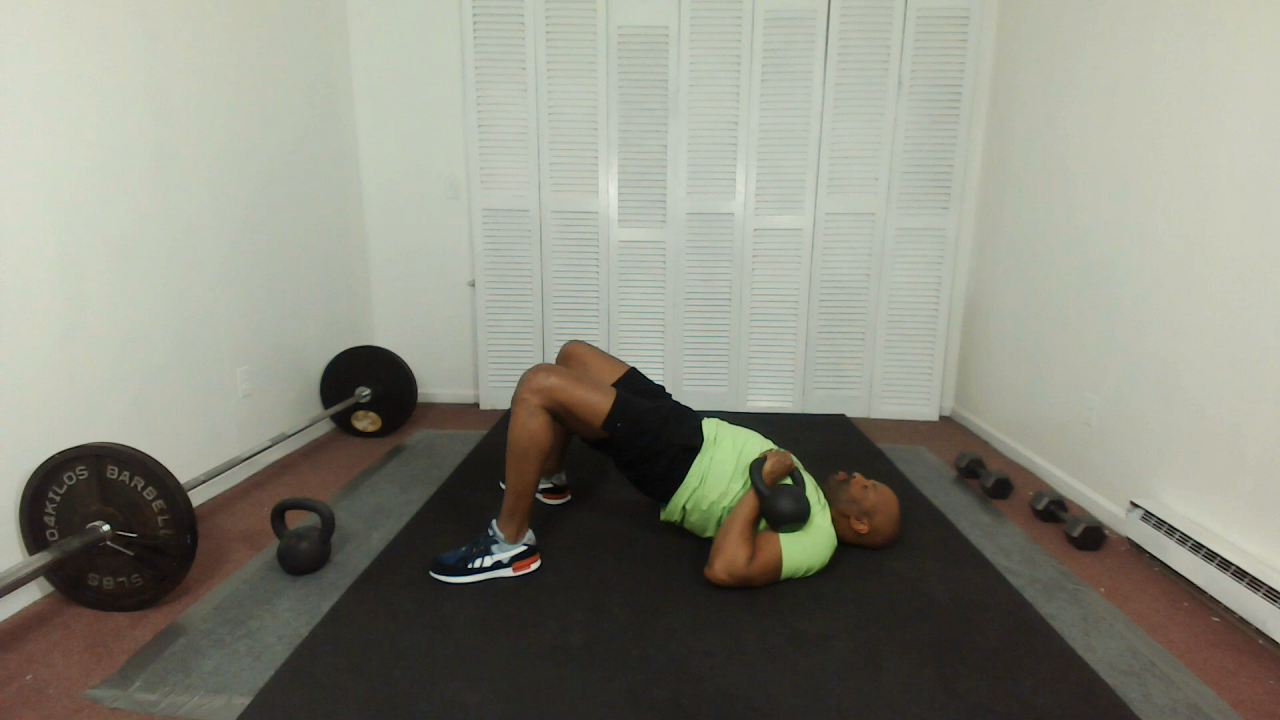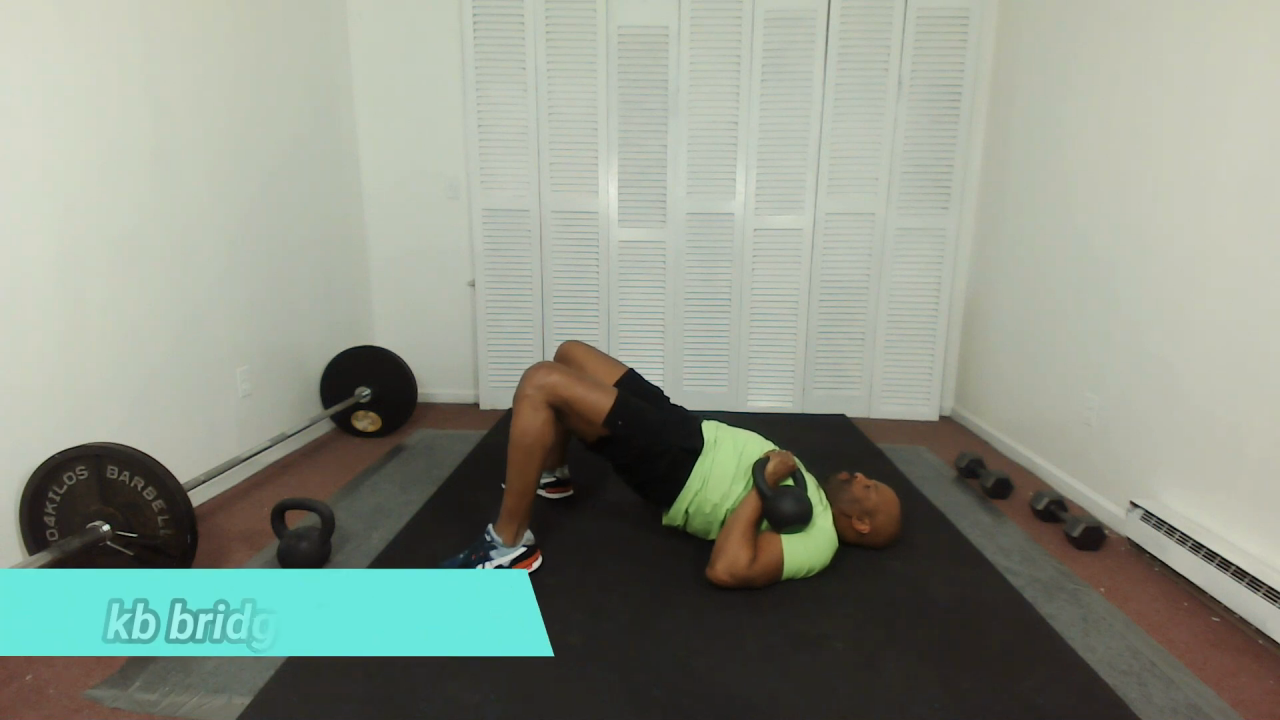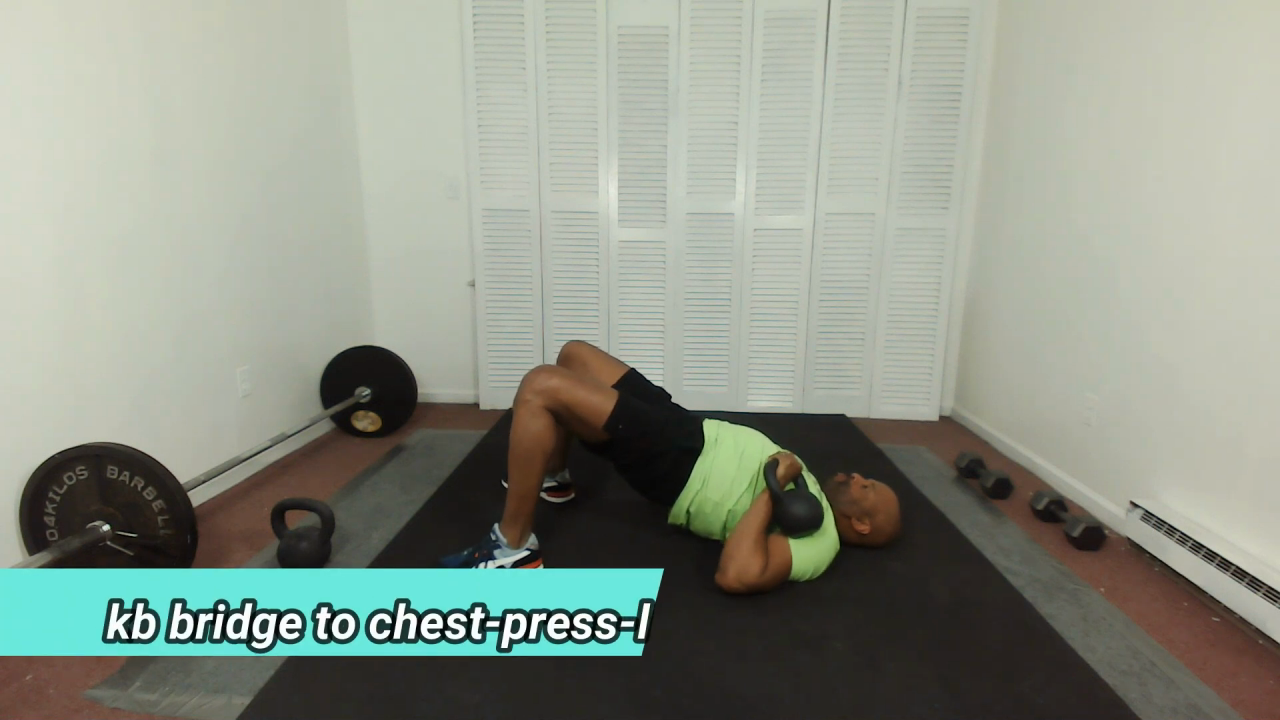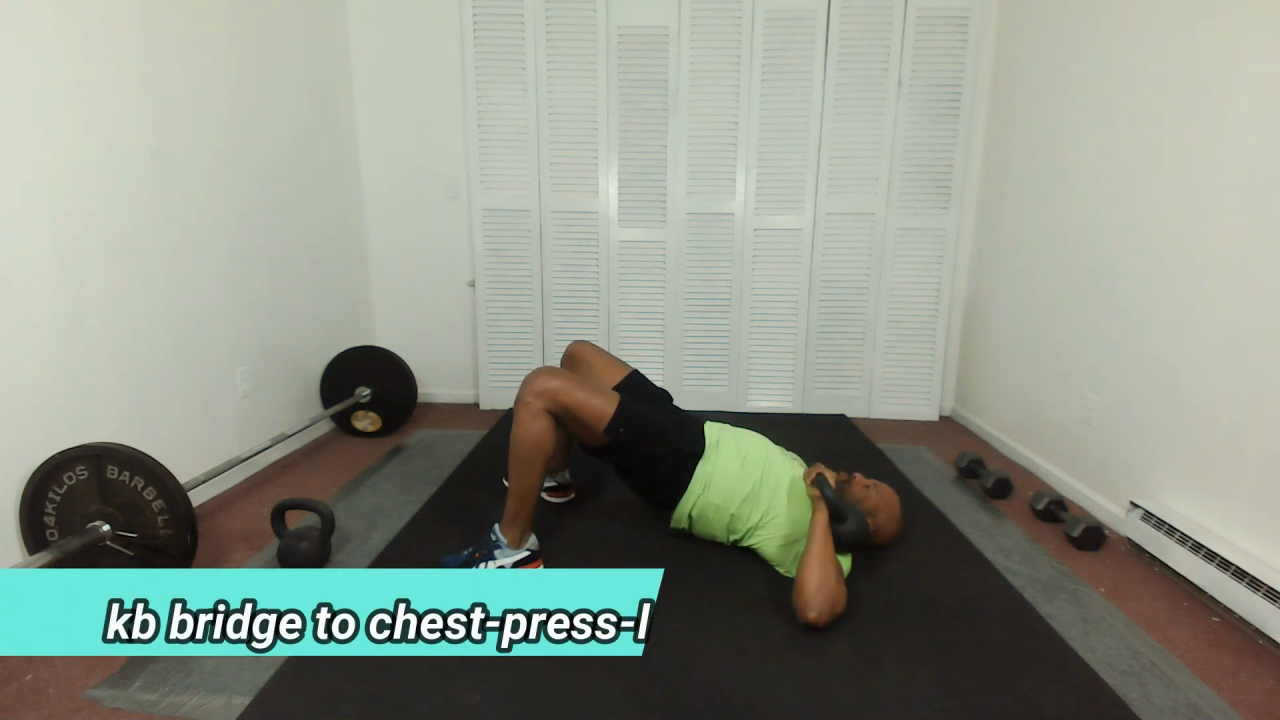
dt=0.7s
person 1, frame 1
left shoulder: (814, 540)
right shoulder: (810, 494)
left elbow: (723, 568)
left wrist: (762, 484)
left hip: (674, 462)
right hip: (691, 433)
left knee: (539, 384)
right knee: (573, 354)
left ankle: (510, 542)
right ankle: (548, 479)
person 1, frame 2
left shoulder: (816, 541)
right shoulder: (813, 493)
left elbow: (725, 569)
left wrist: (764, 484)
left hip: (673, 464)
right hip: (691, 435)
left knee: (541, 382)
right knee: (570, 354)
left ankle: (510, 543)
right ankle: (551, 475)
person 1, frame 3
left shoulder: (817, 541)
right shoulder: (813, 492)
left elbow: (734, 575)
left wrist: (772, 488)
left hip: (676, 463)
right hip: (690, 433)
left knee: (541, 387)
right knee: (574, 353)
left ankle: (513, 546)
right ankle: (552, 477)
person 1, frame 4
left shoulder: (828, 544)
right shoulder: (808, 484)
left elbow: (815, 609)
left wrist: (821, 508)
left hip: (677, 467)
right hip: (691, 434)
left knee: (542, 389)
right knee: (579, 354)
left ankle: (513, 545)
right ankle: (553, 478)
